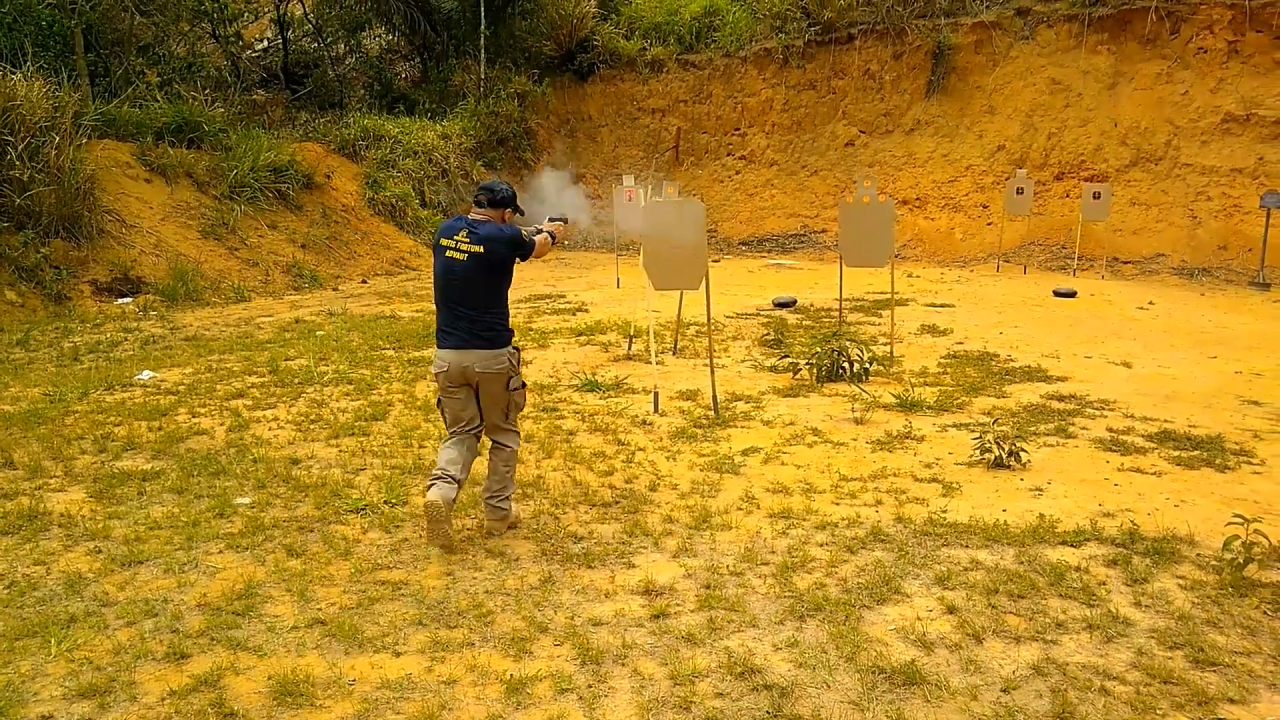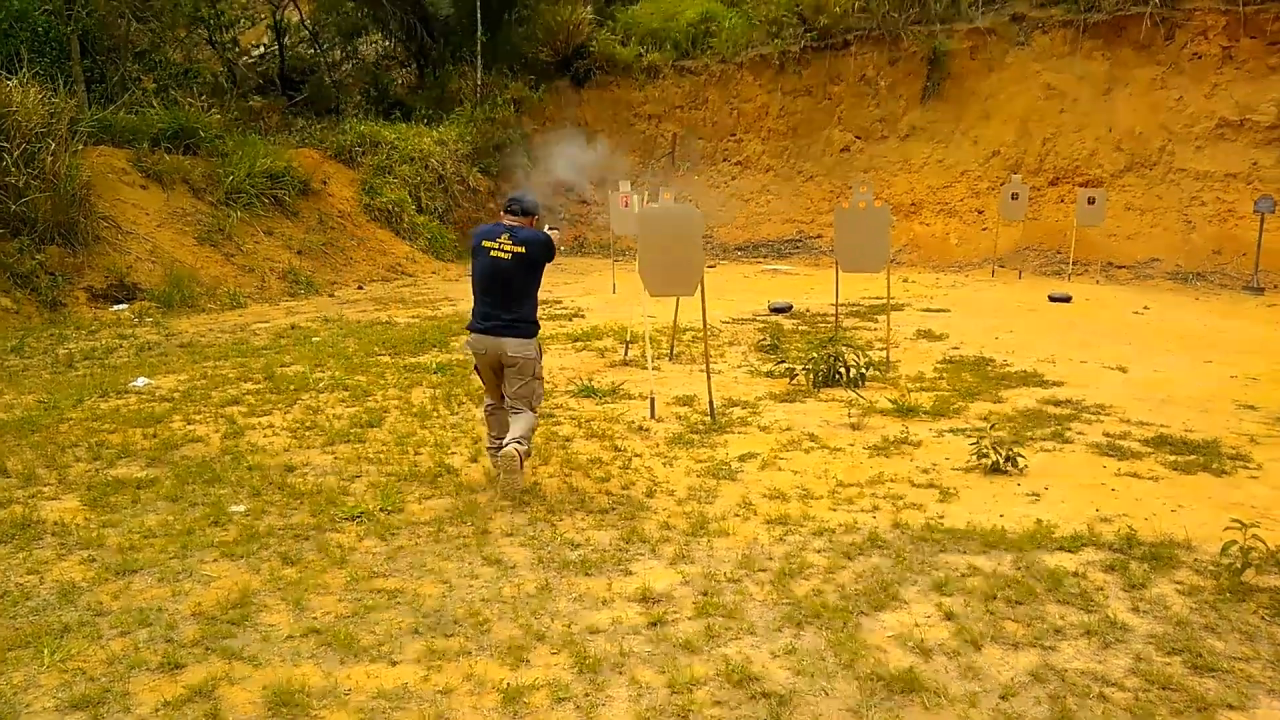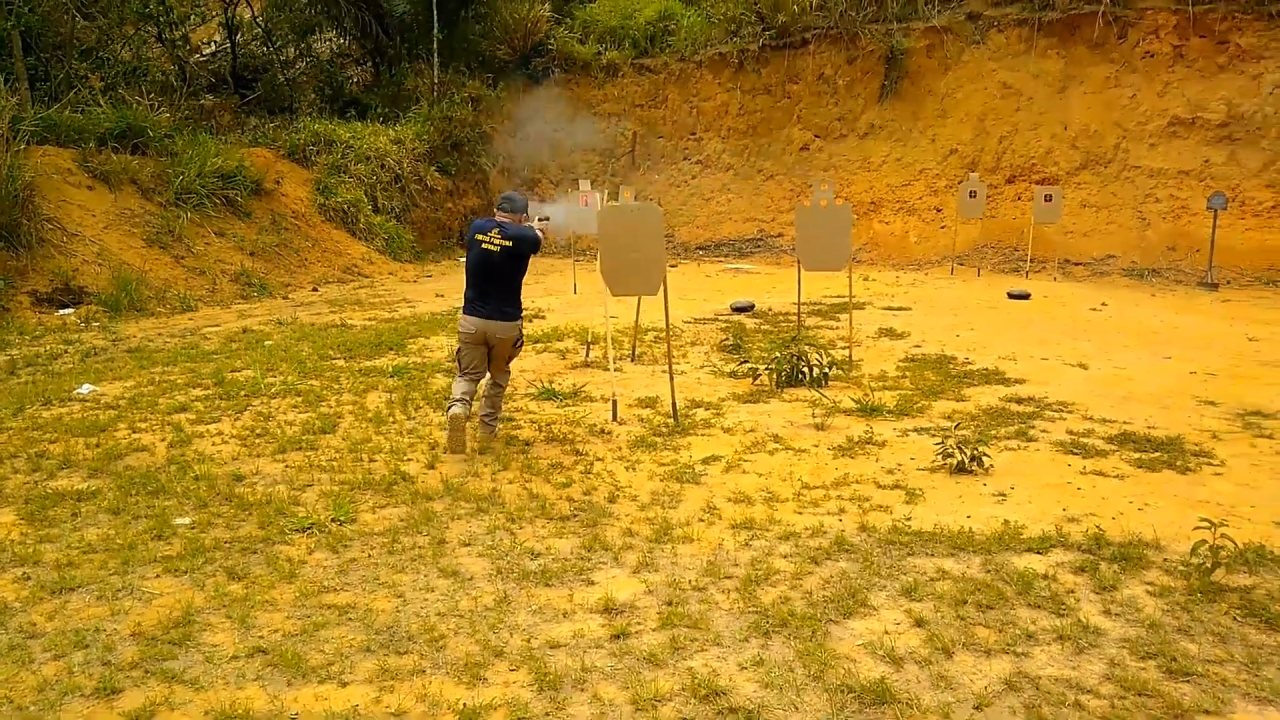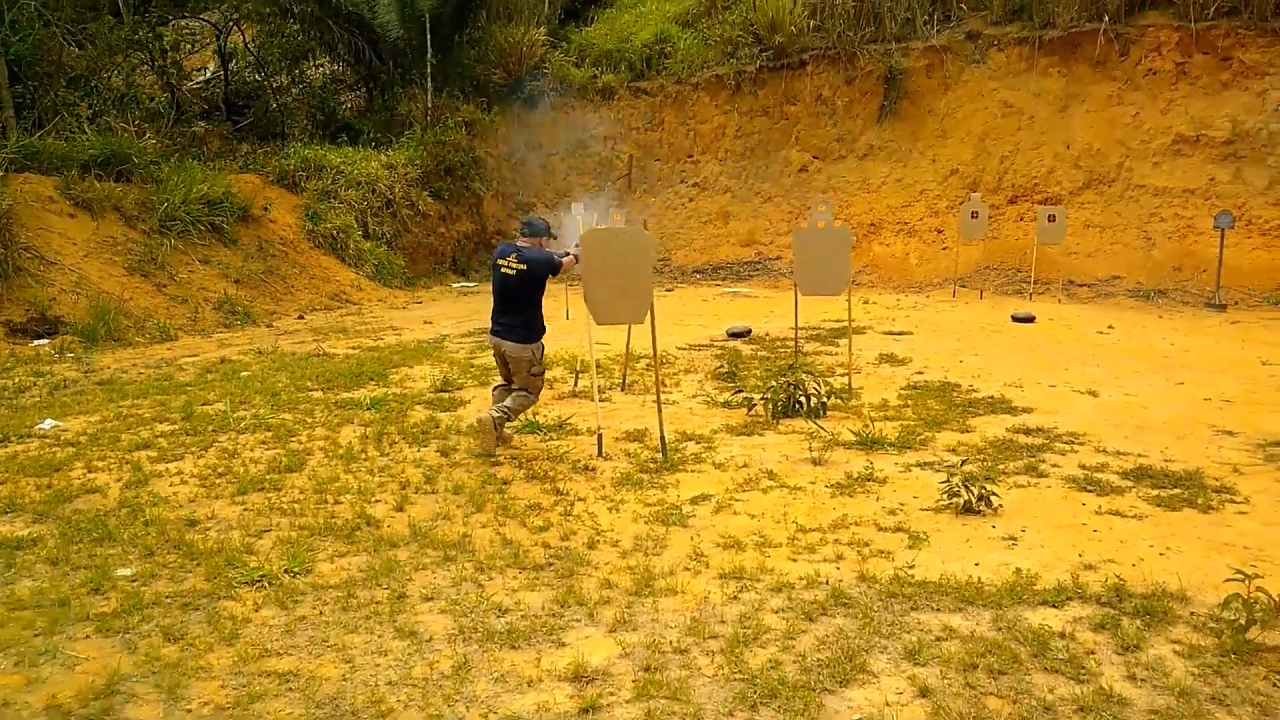
dt=0.4s
person 1, frame 1
left shoulder: (446, 230)
right shoulder: (505, 237)
right elbow: (538, 249)
right wrist: (549, 233)
left hip: (449, 354)
right hip: (492, 355)
left knee: (460, 433)
right knee: (503, 435)
left ankle: (441, 492)
right ankle: (498, 513)
person 1, frame 2
left shoulder: (480, 235)
right shoulder: (539, 241)
left hip: (481, 338)
right hip: (520, 341)
left knee: (495, 399)
right knee: (522, 406)
left ankle: (498, 455)
right ankle: (514, 449)
person 1, frame 3
left shoulder: (476, 229)
right shoulder: (524, 237)
right elbow: (537, 240)
right wrist: (538, 229)
left hip: (472, 320)
right hip: (506, 323)
left knee: (468, 374)
right knee: (499, 374)
left ankle: (458, 410)
right ankle: (487, 426)
person 1, frame 4
left shoulder: (500, 253)
right shoulder: (541, 259)
right elbow: (563, 266)
left wrist: (558, 255)
right wrist: (574, 255)
left hip: (497, 336)
right hip: (524, 343)
left knee: (507, 383)
right knee: (527, 392)
left ankle: (496, 429)
right ankle: (494, 418)
